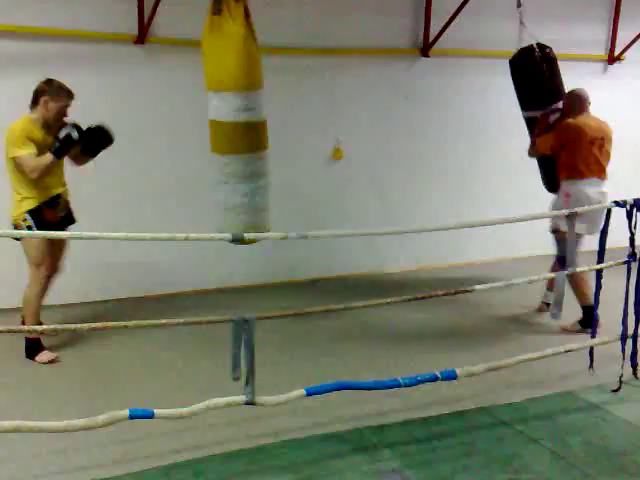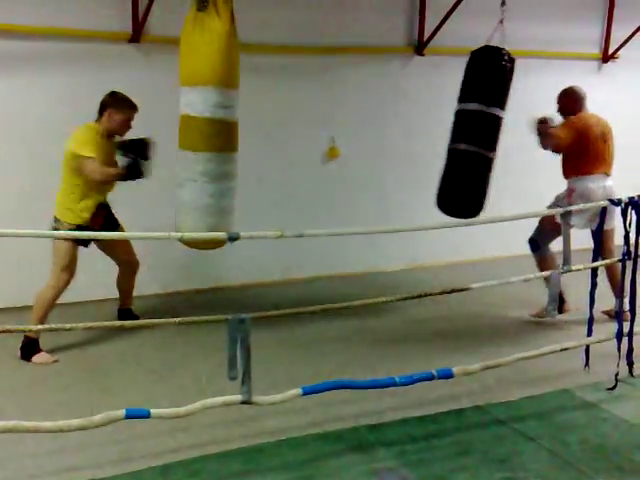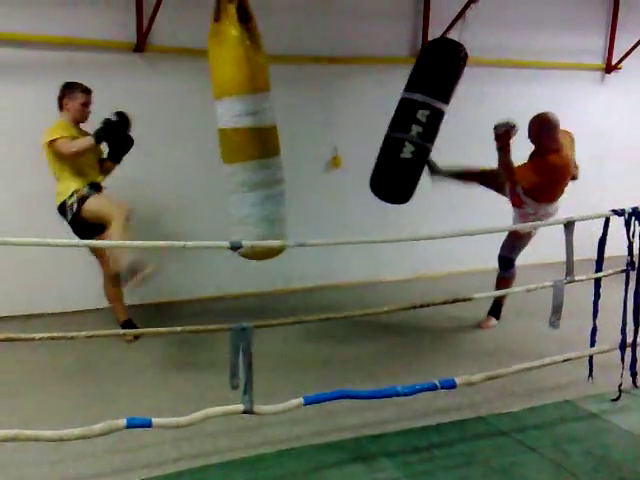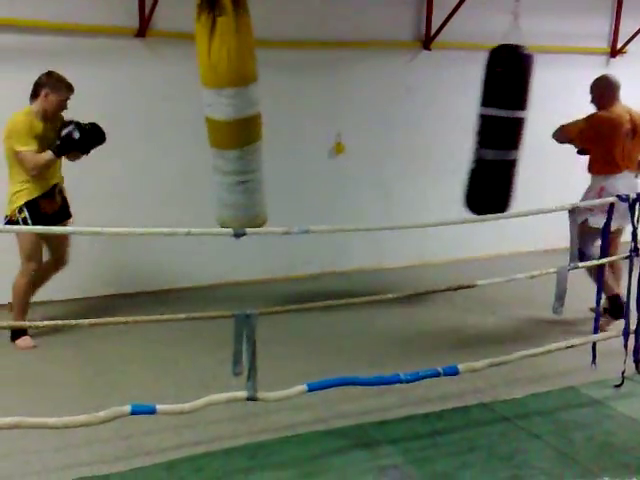
dt=0.7s
person 1, frame 1
left shoulder: (57, 127)
right shoulder: (18, 130)
left elbow: (80, 159)
right elbow: (34, 171)
left wrist: (92, 145)
right wrist: (59, 149)
left hip: (57, 205)
right hip: (32, 210)
left knee: (51, 269)
right knee: (40, 273)
left ankle: (30, 317)
right ankle: (32, 344)
person 1, frame 2
left shoulder: (107, 139)
right shoulder: (87, 135)
left elbow: (109, 170)
right elbow: (96, 175)
right wrist: (126, 171)
left hip: (98, 212)
right hip: (73, 217)
left knee: (130, 264)
right knee: (61, 279)
left ankle: (125, 313)
right ankle: (29, 344)
person 1, frame 3
left shoulder: (83, 135)
right shoulder: (58, 130)
left elbow: (102, 171)
right elbow: (70, 149)
left wrist: (117, 153)
right wrist: (99, 137)
left hip: (91, 199)
right hip: (76, 197)
left knee: (110, 265)
right knee: (120, 211)
left ankle: (126, 323)
right ankle: (127, 266)
person 1, frame 4
left shoulder: (56, 120)
left elbow: (73, 155)
right elbow: (34, 168)
right wrist: (58, 147)
left hip: (54, 196)
right hip: (28, 201)
left knee: (59, 259)
right knee: (31, 265)
person 2, frame 1
left shoulder: (567, 127)
right shoulder: (605, 128)
left elbow: (534, 150)
left wrist: (542, 129)
left hip: (575, 193)
right hip: (598, 192)
left knee: (566, 256)
right knee: (565, 249)
left ankle: (589, 317)
right ankle: (549, 297)
person 2, frame 2
left shoulder: (575, 123)
right shoulder: (603, 124)
left elbow: (550, 142)
left wrist: (543, 129)
left hip: (581, 190)
right hip: (605, 189)
left knee: (537, 241)
right knee: (608, 252)
left ankle: (557, 300)
right ankle: (621, 307)
person 2, frame 3
left shoulder: (557, 160)
right shoulder: (564, 136)
left elbow: (511, 177)
left wrist: (503, 145)
left hip: (536, 209)
right hip: (526, 189)
left knee: (507, 257)
right knee: (482, 175)
left ankle: (495, 312)
right ankle: (440, 172)
person 2, frame 4
left shoulder: (600, 119)
left elbow: (558, 136)
left wrist: (580, 136)
left hip: (605, 190)
left knee: (584, 249)
right knee: (612, 250)
left ankle: (617, 306)
right ankle: (610, 305)
